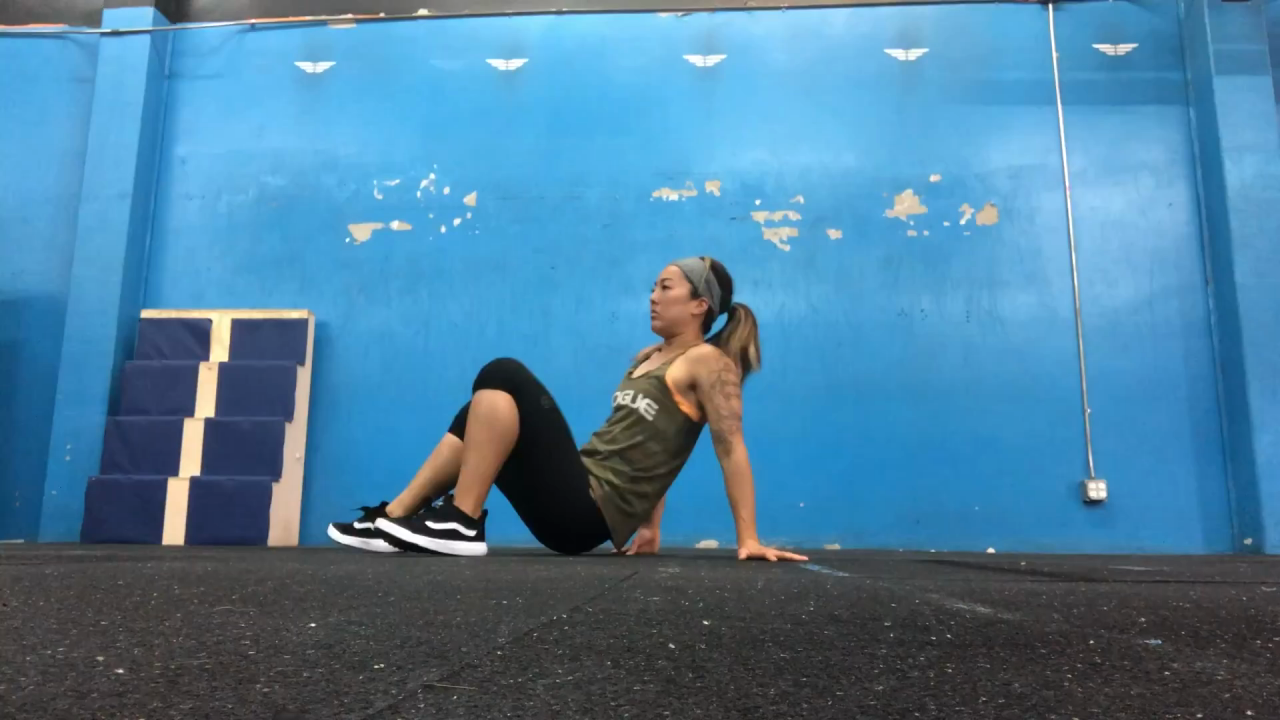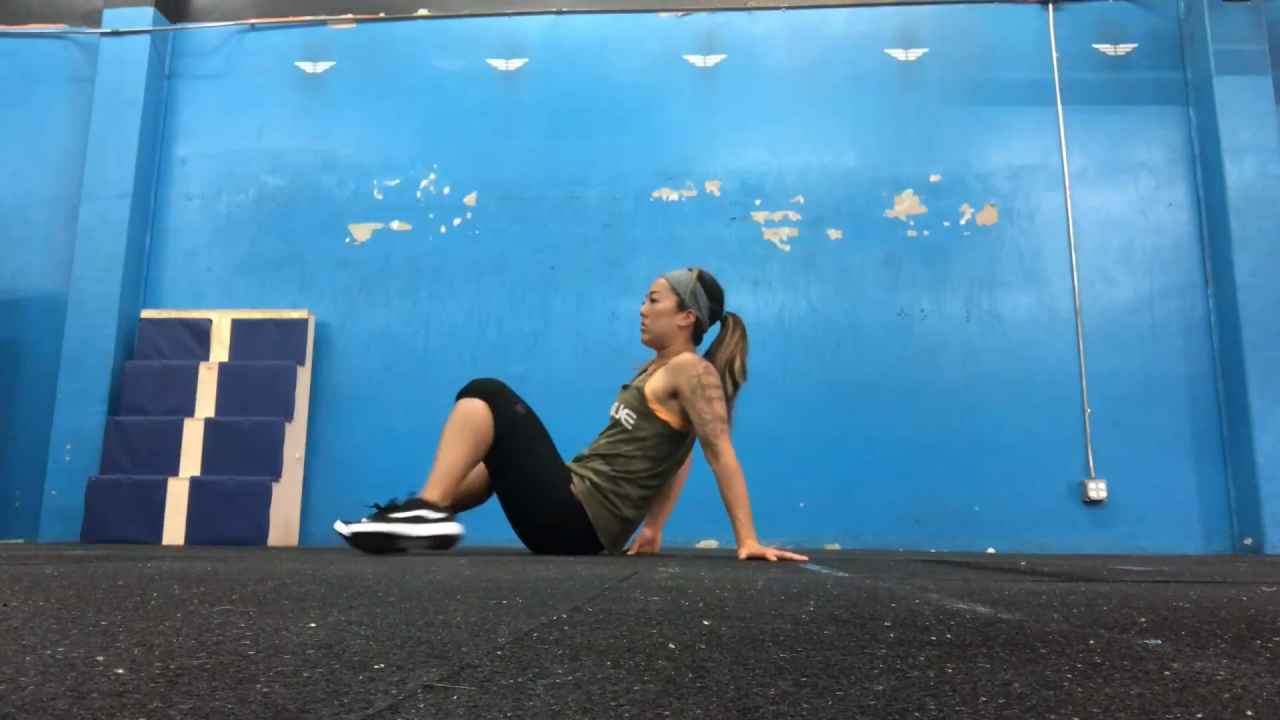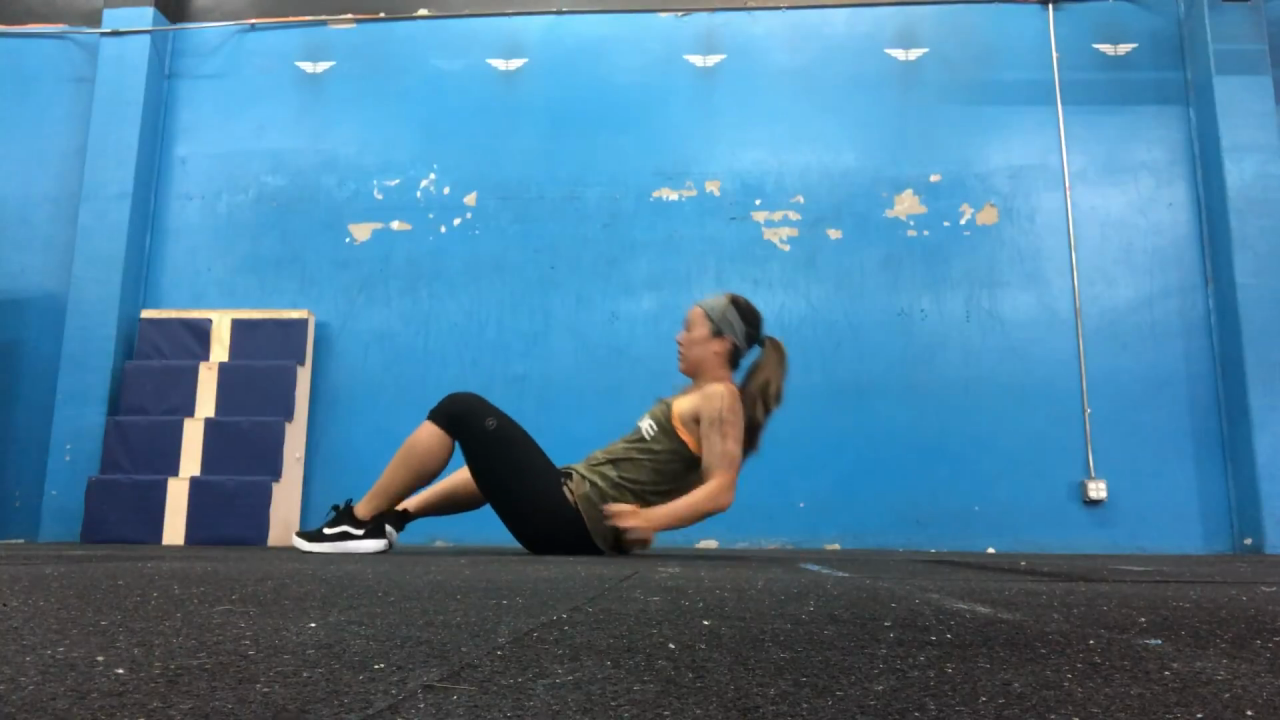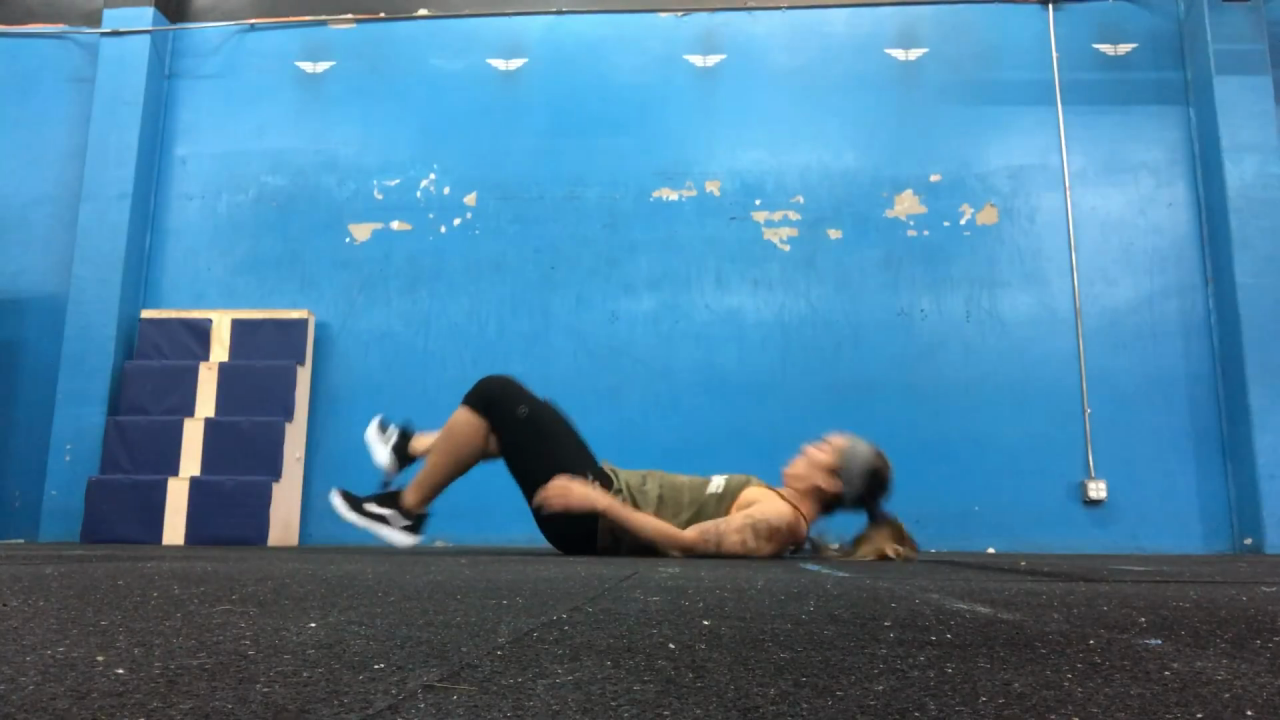
dt=0.4s
person 1, frame 1
left shoulder: (708, 363)
right shoulder: (650, 358)
left elbow: (731, 450)
left wrist: (749, 540)
right wrist: (649, 526)
left hip: (583, 515)
right hip: (573, 507)
left knee: (504, 375)
right knee: (480, 420)
left ankle: (462, 523)
right ankle: (391, 519)
person 1, frame 2
left shoulder: (691, 371)
right shoulder: (657, 370)
left elbow: (721, 452)
right elbow: (674, 456)
left wrist: (747, 538)
right wrist: (651, 527)
left hip: (571, 521)
right hip: (577, 521)
left knee: (486, 394)
right knee: (502, 454)
left ankle: (428, 514)
right ankle: (402, 525)
person 1, frame 3
left shoulder: (718, 403)
right shoulder: (703, 398)
left elbow: (719, 491)
right elbow: (673, 477)
left wrist: (652, 517)
right wrist: (635, 529)
left hip: (565, 525)
right hip: (574, 521)
left knee: (459, 410)
right knee: (483, 456)
left ankle: (361, 524)
right ankle: (393, 517)
person 1, frame 4
left shoulder: (778, 522)
right shoulder: (779, 507)
left elbow: (682, 541)
left wrist: (598, 502)
left hip: (589, 522)
right hip: (603, 499)
left knee: (495, 392)
right knee: (526, 413)
left ankle: (403, 508)
right ankle: (407, 450)
